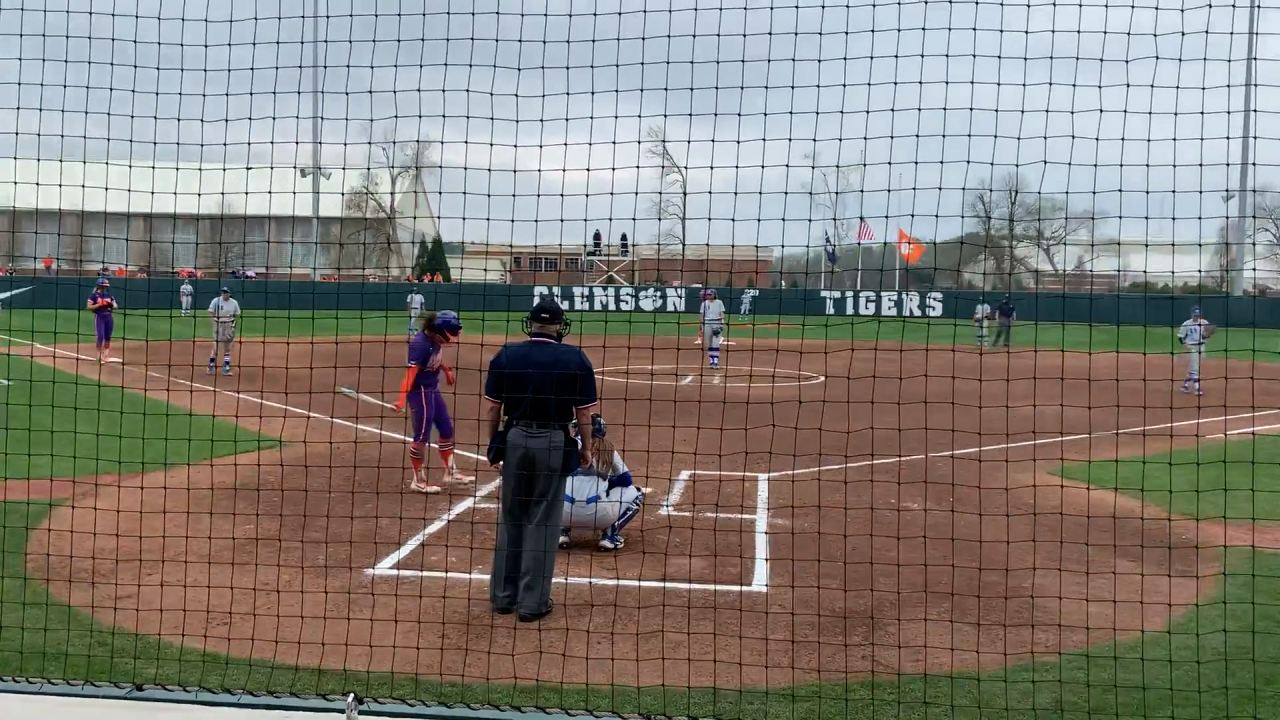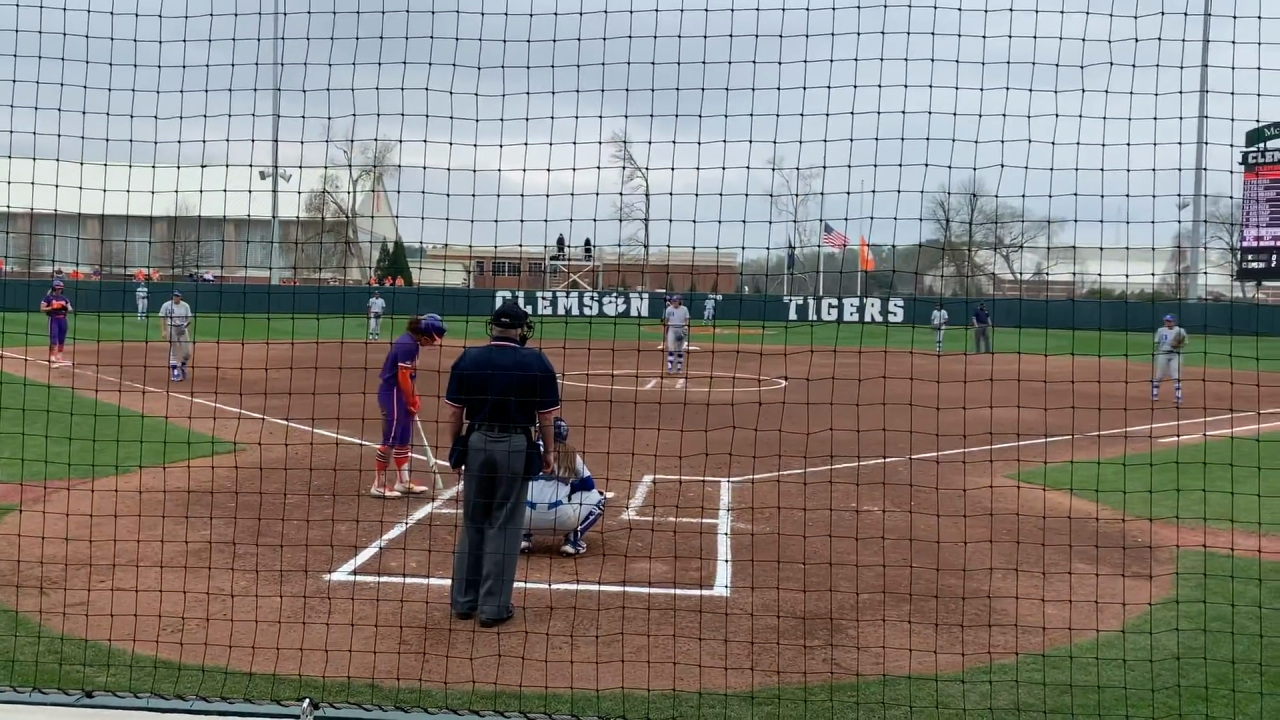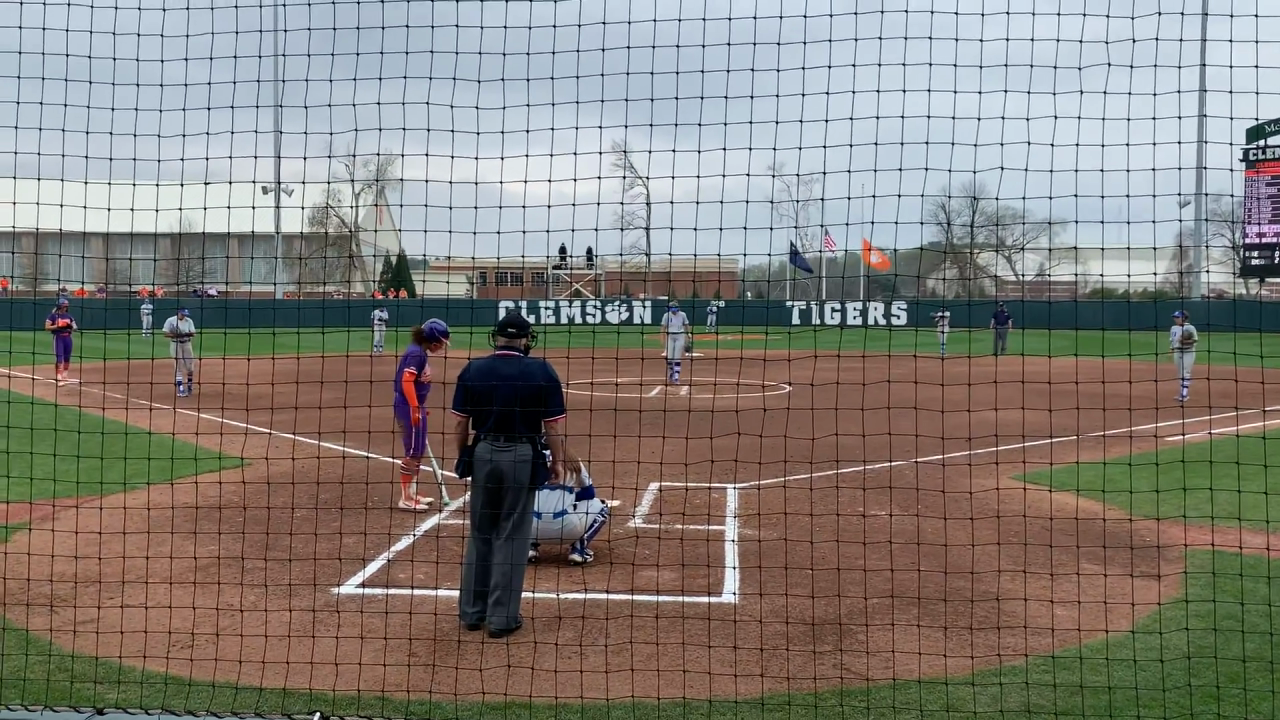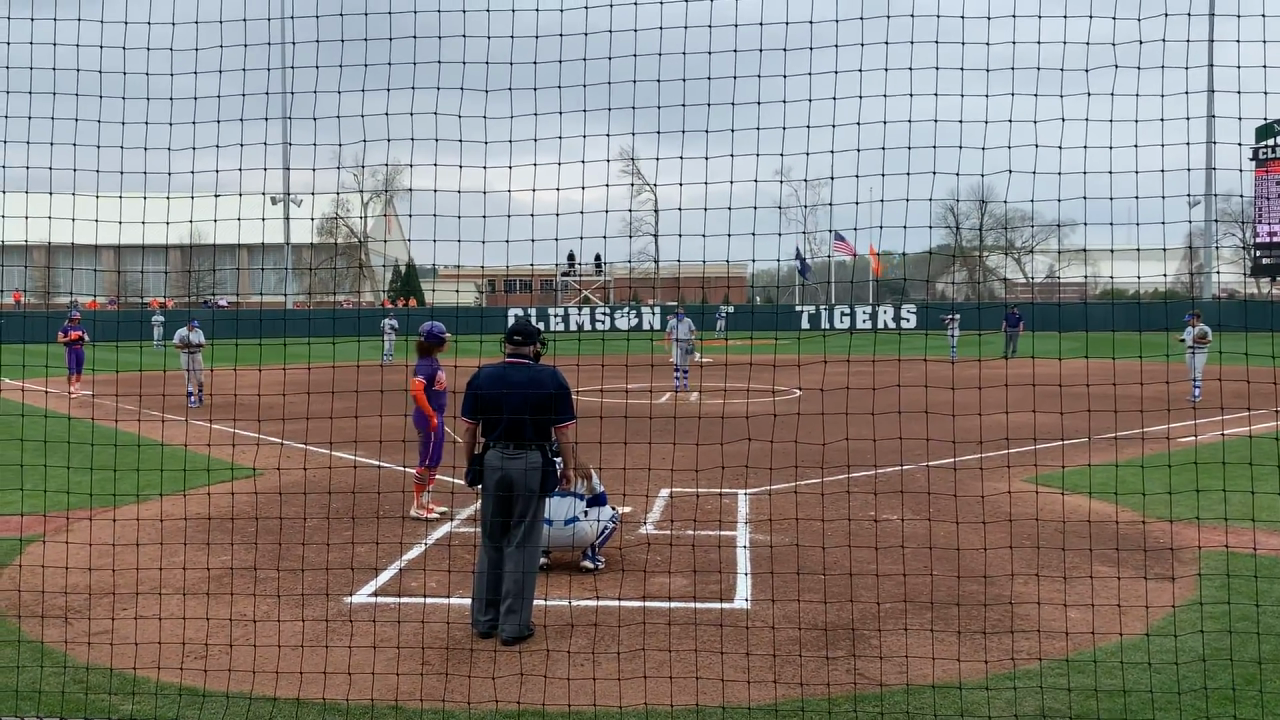
dt=1s
person 1, frame 1
left shoulder: (506, 355)
right shoulder: (574, 358)
left elbow: (493, 408)
right elbow: (583, 412)
left wrist: (494, 445)
right wrist: (586, 448)
left hip: (515, 439)
right hip: (554, 443)
left knee: (510, 517)
right knee: (543, 521)
left ankle: (503, 595)
right ankle: (532, 601)
person 1, frame 2
left shoulder: (468, 359)
right shoulder: (536, 361)
left elbow: (454, 412)
right elbow: (545, 416)
left wrist: (456, 449)
right wrist: (548, 451)
left hip: (476, 444)
right hip: (516, 447)
left knee: (472, 522)
right knee: (505, 526)
left ankle: (464, 600)
right ankle: (493, 606)
person 1, frame 3
left shoulder: (473, 369)
right shoulder: (541, 371)
left elbow: (460, 422)
right elbow: (553, 425)
left wrist: (462, 458)
right wrist: (557, 461)
left hip: (483, 454)
right hip: (522, 457)
left knee: (479, 533)
right knee: (512, 536)
left ankle: (472, 611)
right ankle: (502, 617)
person 1, frame 4
left shoulder: (482, 377)
right shoulder: (550, 378)
left elbow: (469, 428)
right elbow: (563, 431)
left wrist: (470, 465)
right wrist: (568, 467)
left hip: (492, 461)
right hip: (532, 464)
left knee: (490, 541)
right knee: (523, 544)
left ankle: (484, 619)
right ankle: (514, 625)
person 2, frame 1
left shoulder: (434, 339)
right shoulder: (420, 344)
right elbow: (410, 373)
left wrist: (446, 369)
right wrist: (401, 399)
left hip: (433, 389)
right hip: (420, 392)
left knee: (447, 430)
right knee: (422, 436)
left ankle: (451, 473)
right ankle: (418, 481)
person 2, frame 2
left shoulder: (412, 343)
right shoulder: (407, 345)
right elbow: (403, 377)
left wrist: (414, 397)
right wrist: (412, 401)
left hip: (400, 394)
right hip: (392, 394)
left knee: (404, 439)
right knee: (390, 440)
left ankle: (403, 482)
right ankle: (378, 485)
person 2, frame 3
left shoulder: (421, 353)
right shoulder: (416, 353)
right elbow: (406, 382)
right wrist: (415, 409)
left hip: (415, 406)
right hip: (408, 406)
left knee: (418, 452)
right knee: (412, 452)
left ankle: (412, 494)
right ankle: (406, 499)
person 2, frame 4
left shoulder: (432, 361)
right shoulder: (427, 364)
right elbow: (416, 390)
right wrist: (430, 415)
left hip: (436, 416)
right hip: (428, 417)
left knee: (434, 460)
right knee: (426, 461)
left ankle: (426, 502)
right ankle: (418, 507)
